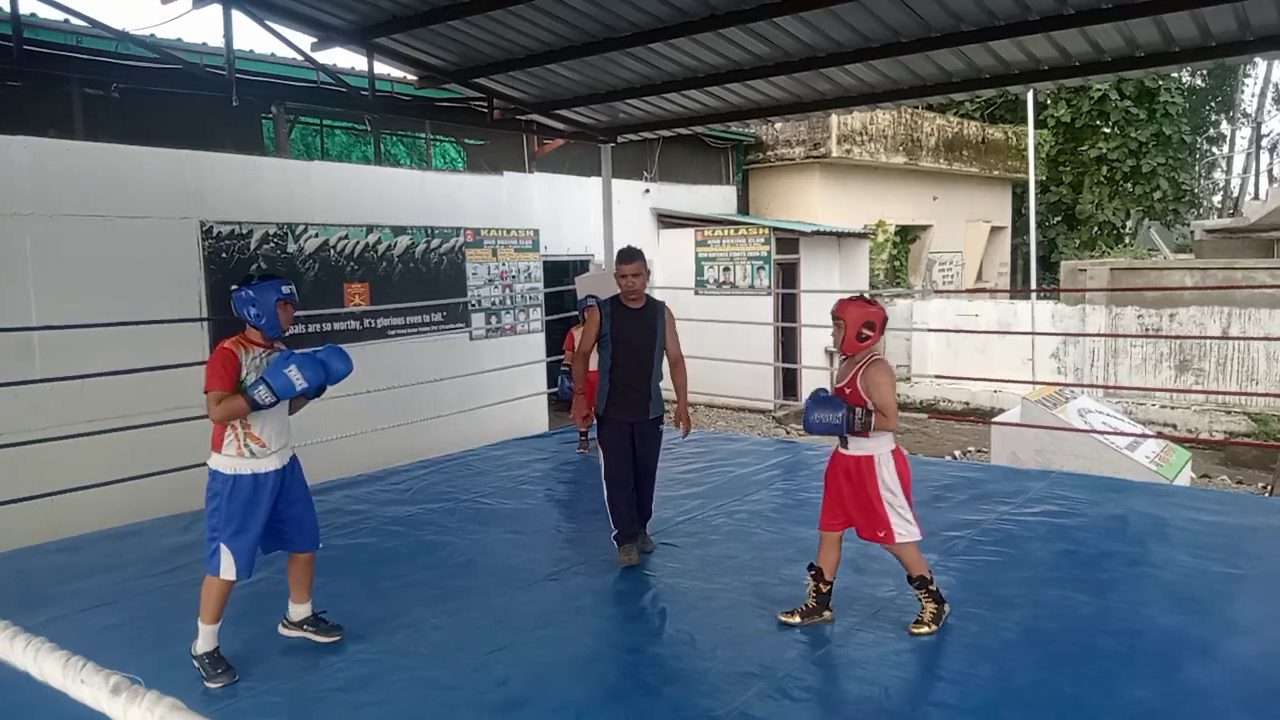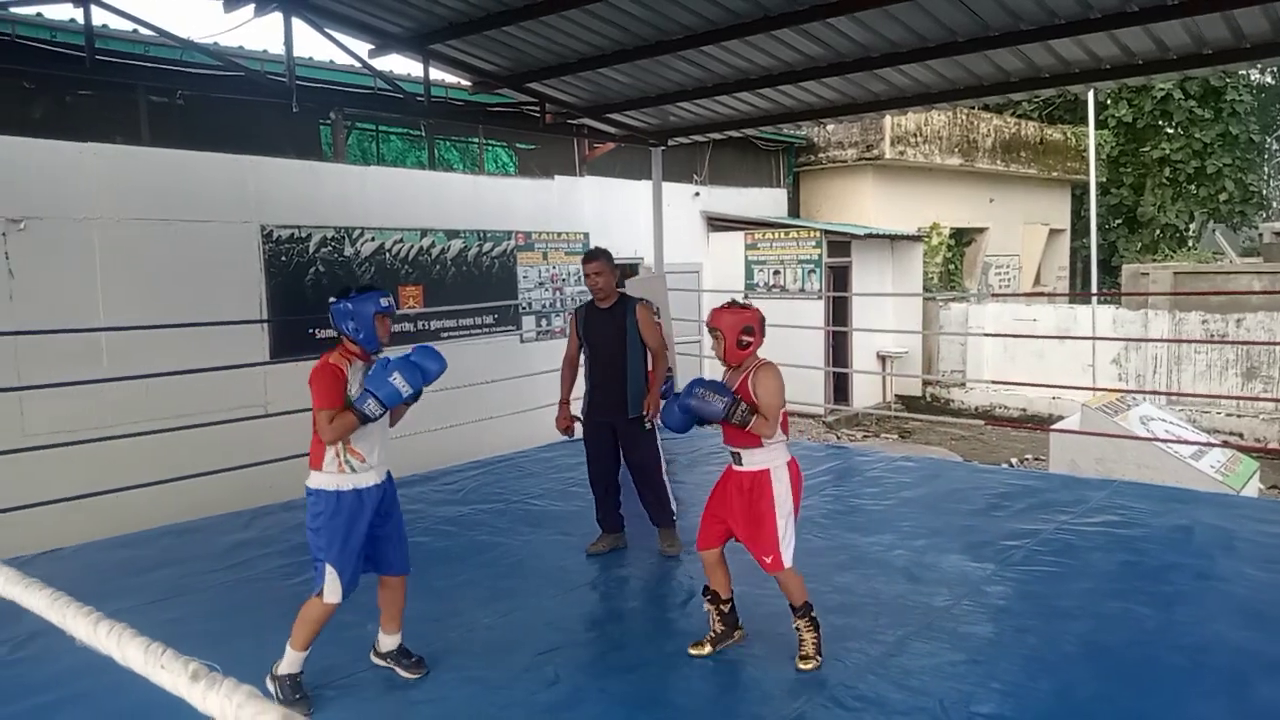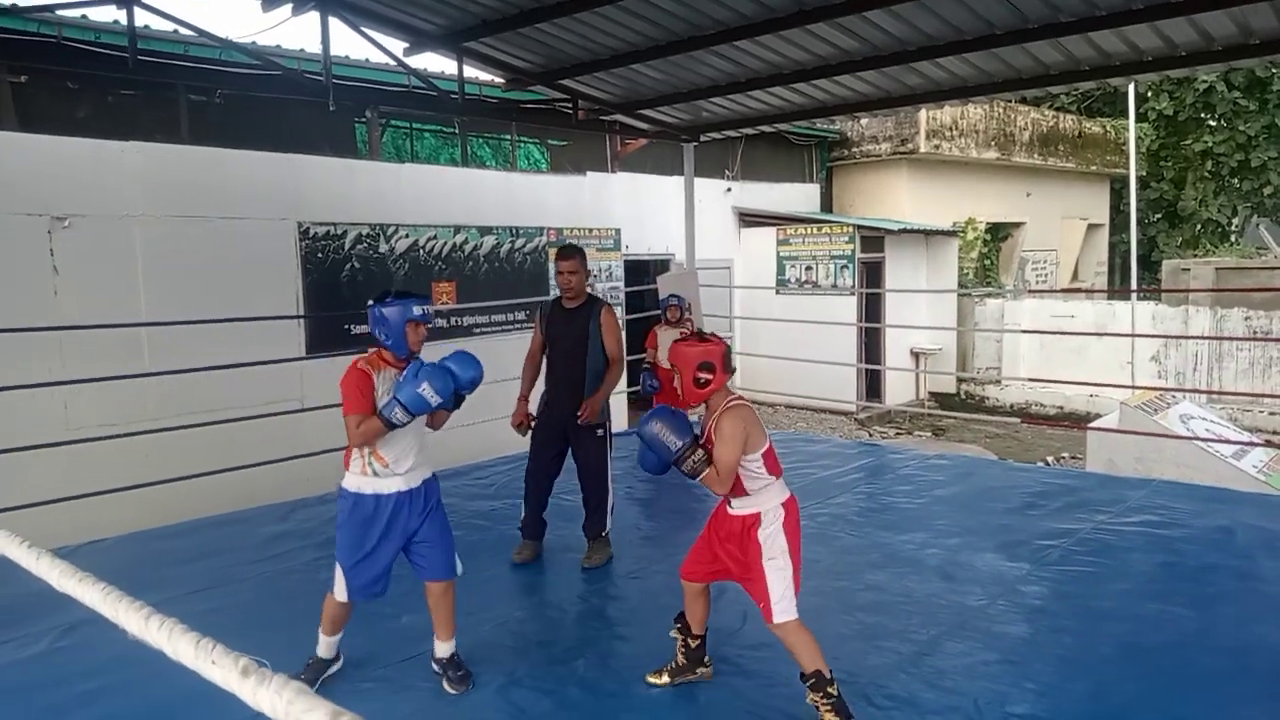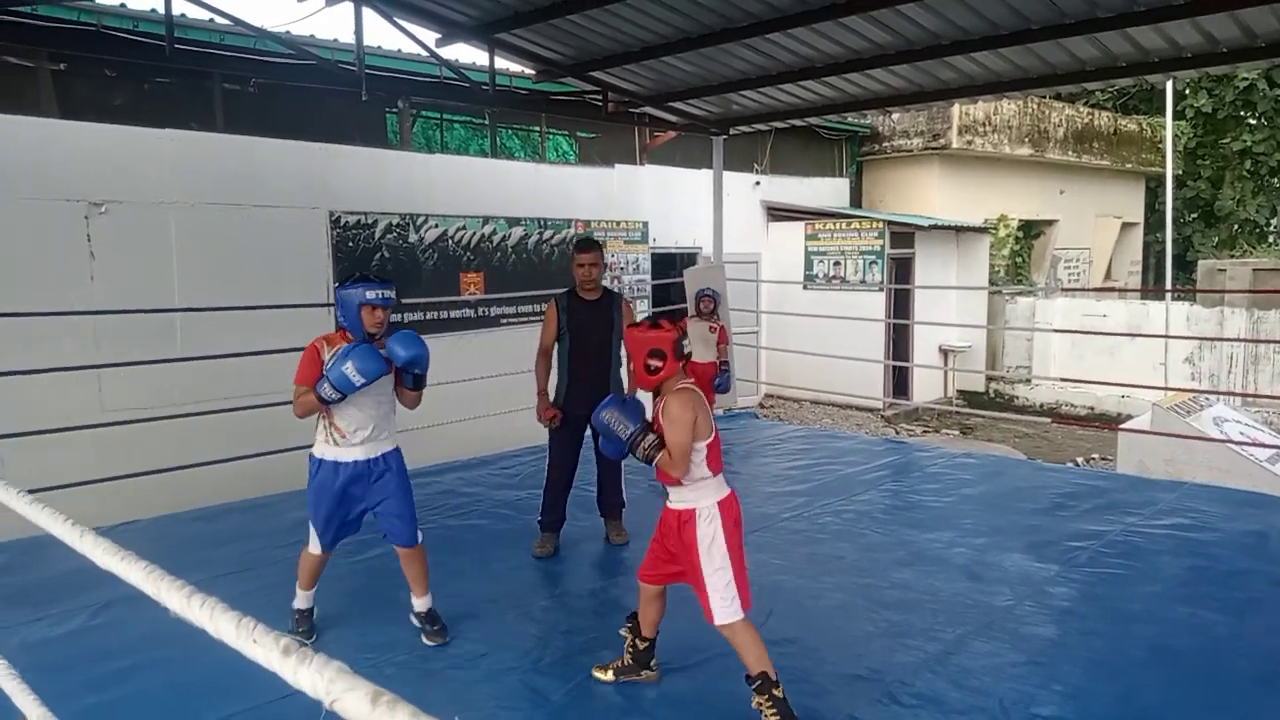
dt=1s
person 1, frame 1
left shoulder: (281, 352)
right shoulder: (228, 354)
right elbow: (217, 411)
left wrist: (314, 382)
right wrist: (269, 388)
left hip: (282, 466)
right hip: (238, 475)
left knee: (303, 545)
right knee: (227, 566)
left ankle: (299, 617)
right ankle: (205, 647)
person 1, frame 2
left shoulder: (376, 364)
right shoulder: (331, 369)
right elbow: (329, 432)
left wrist: (409, 387)
right wrist: (375, 401)
left hip: (376, 484)
right hip: (336, 493)
left knee: (397, 571)
right knee: (332, 591)
left ankle: (388, 647)
right ankle: (285, 671)
person 1, frame 3
left shoulder: (419, 367)
right shoulder: (363, 371)
left elbow: (434, 421)
right elbow: (355, 432)
left wrist: (453, 394)
right wrist: (402, 406)
left hip: (417, 489)
right hip: (367, 496)
left knee: (440, 574)
right knee: (347, 587)
left ankle: (445, 653)
right ankle: (326, 653)
person 1, frame 4
left shoulder: (390, 348)
right shoulder: (322, 349)
left elbow: (410, 401)
right elbow: (300, 407)
left wrist: (415, 372)
right wrist: (337, 386)
left hip: (382, 460)
right hip: (333, 464)
left knee: (407, 539)
right knee: (320, 544)
left ankle: (422, 609)
right ankle: (303, 607)
person 2, frame 1
left shoulder: (877, 370)
right shoulder: (847, 364)
left elbow: (889, 420)
left wrist: (848, 419)
right wrist: (822, 411)
left hip: (876, 462)
right hip: (846, 457)
left knee: (894, 536)
right knee: (829, 530)
left ankle: (933, 602)
right ankle: (818, 604)
person 2, frame 2
left shoulder: (766, 374)
right shoulder: (731, 374)
left elbow: (770, 426)
left wrist: (725, 411)
right wrist: (699, 408)
left hip: (771, 475)
right hip: (738, 472)
left knee: (775, 562)
right knee: (708, 547)
left ankle: (808, 628)
right ankle: (726, 625)
person 2, frame 3
left shoulder: (732, 418)
right shoulder: (717, 410)
left elbow: (719, 482)
left wrist: (682, 451)
right wrist: (680, 445)
left hip: (768, 518)
right hip: (734, 513)
left knee: (782, 619)
right knee: (693, 580)
right ankle: (692, 659)
person 2, frame 4
left shoulder: (681, 402)
right shoulder: (671, 396)
left elbow: (675, 467)
left wrist: (637, 435)
right wrist: (638, 432)
left hip: (706, 514)
right hip: (680, 509)
left knee: (728, 617)
right knee: (650, 583)
right ankle: (636, 659)
person 3, frame 1
left shoulder: (661, 313)
right shoulder: (601, 312)
left elbow: (675, 358)
right elbow: (582, 354)
left wrist: (682, 403)
right wrist: (579, 396)
left hip: (650, 410)
right hip: (611, 411)
left knee: (645, 473)
right knee: (617, 475)
left ankle: (640, 528)
right ankle: (626, 540)
person 3, frame 2
left shoulder: (637, 310)
right shoulder: (580, 316)
left elbow: (659, 353)
right elbow: (571, 361)
left wrist: (654, 393)
right wrist: (564, 404)
left hip: (634, 409)
right hip: (595, 411)
left knee: (648, 469)
right knee: (600, 474)
left ankle: (667, 526)
right ankle: (611, 531)
person 3, frame 3
left shoulder: (602, 313)
right shoulder: (546, 313)
left elbow: (617, 361)
right elbow: (534, 357)
left wrist: (599, 397)
right wrist: (522, 401)
left hip: (588, 413)
right hip: (550, 411)
left knee: (595, 477)
right knee: (537, 475)
left ankle: (598, 539)
right ankle: (531, 536)
person 3, frame 4
left shoulder: (619, 305)
right shoulder: (558, 305)
right elbow: (545, 352)
left wrist: (632, 391)
right wrist: (542, 395)
left hip: (609, 400)
right hip: (568, 402)
left knee: (611, 462)
right knee: (559, 467)
left ankle: (613, 519)
right ankle: (549, 530)
